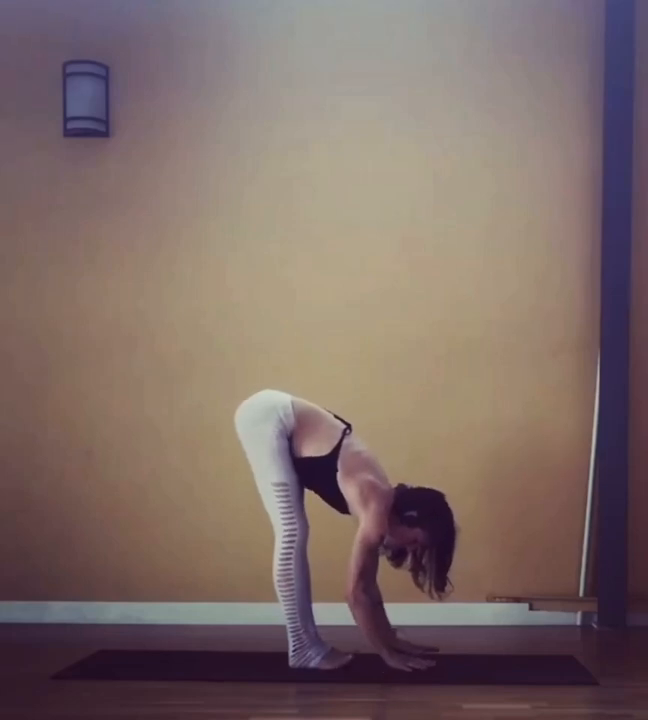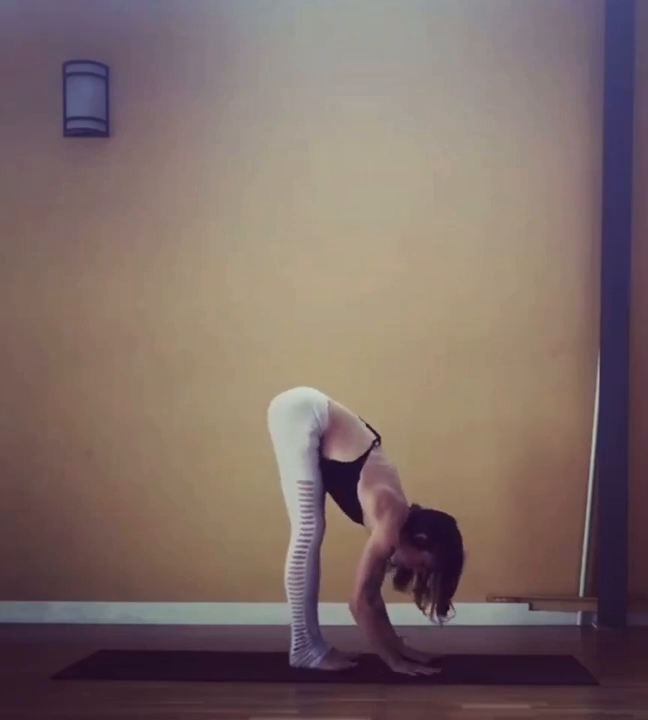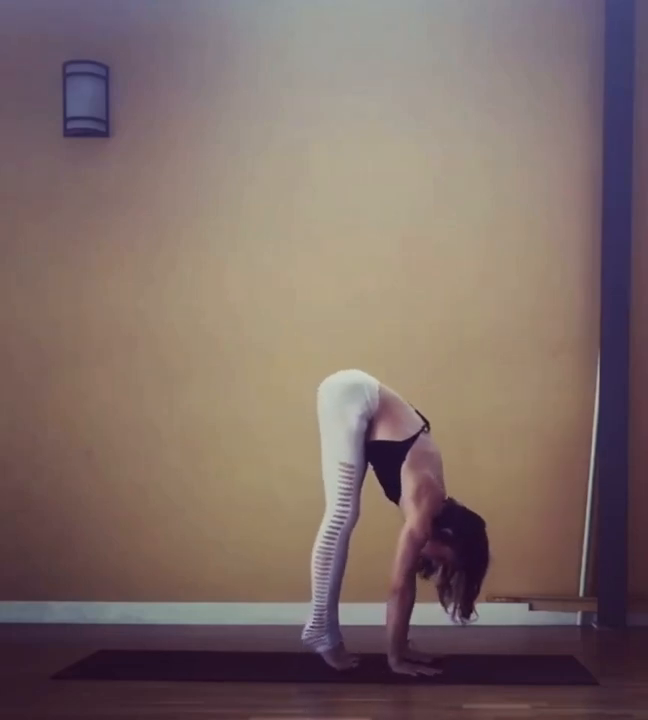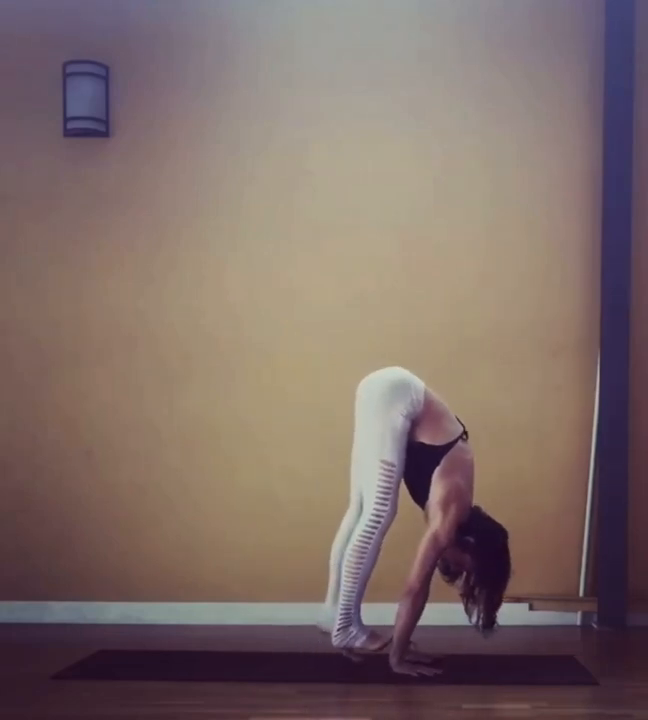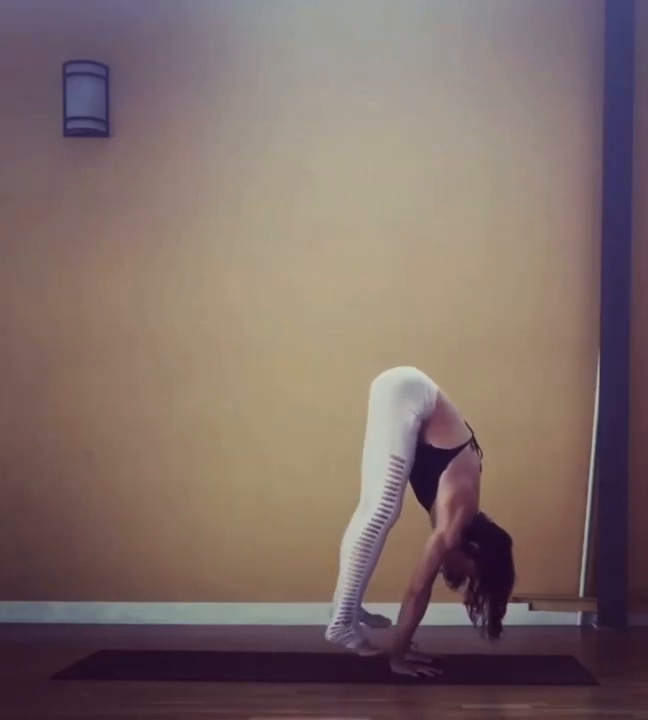
dt=1s
person 1, frame 1
left shoulder: (381, 505)
right shoulder: (377, 513)
left elbow: (367, 586)
right elbow: (355, 592)
left wrist: (392, 641)
right wrist: (388, 653)
left hip: (280, 419)
right hip: (267, 415)
left knee: (295, 535)
right knee: (291, 535)
left ankle: (309, 644)
right ankle: (302, 648)
person 1, frame 2
left shoulder: (394, 521)
right shoulder: (390, 527)
left elbow: (371, 596)
right elbow: (360, 601)
left wrist: (396, 647)
right wrist: (393, 659)
left hip: (309, 413)
right hip: (301, 412)
left knee: (311, 534)
right knee: (308, 534)
left ankle: (311, 644)
right ankle: (304, 648)
person 1, frame 3
left shoulder: (432, 507)
right shoulder: (423, 515)
left elbow: (404, 581)
right elbow: (400, 587)
left wrist: (401, 648)
right wrist: (395, 657)
left hip: (356, 397)
right hip: (352, 395)
left knee: (343, 517)
right knee: (342, 516)
left ankle: (327, 633)
right ankle: (320, 630)
person 1, frame 4
left shoulder: (453, 512)
right shoulder: (448, 522)
left elbow: (418, 585)
right elbow: (415, 588)
right wrist: (397, 657)
left hip: (389, 392)
left knee: (362, 510)
right knee: (378, 516)
left ankle: (334, 612)
right ankle: (345, 626)
person 1, frame 5
left shoulder: (458, 518)
right shoulder: (453, 527)
left elbow: (420, 585)
right elbow: (418, 590)
right wrist: (398, 657)
left knee: (373, 509)
right knee: (382, 512)
left ankle: (347, 610)
right ankle: (343, 622)
